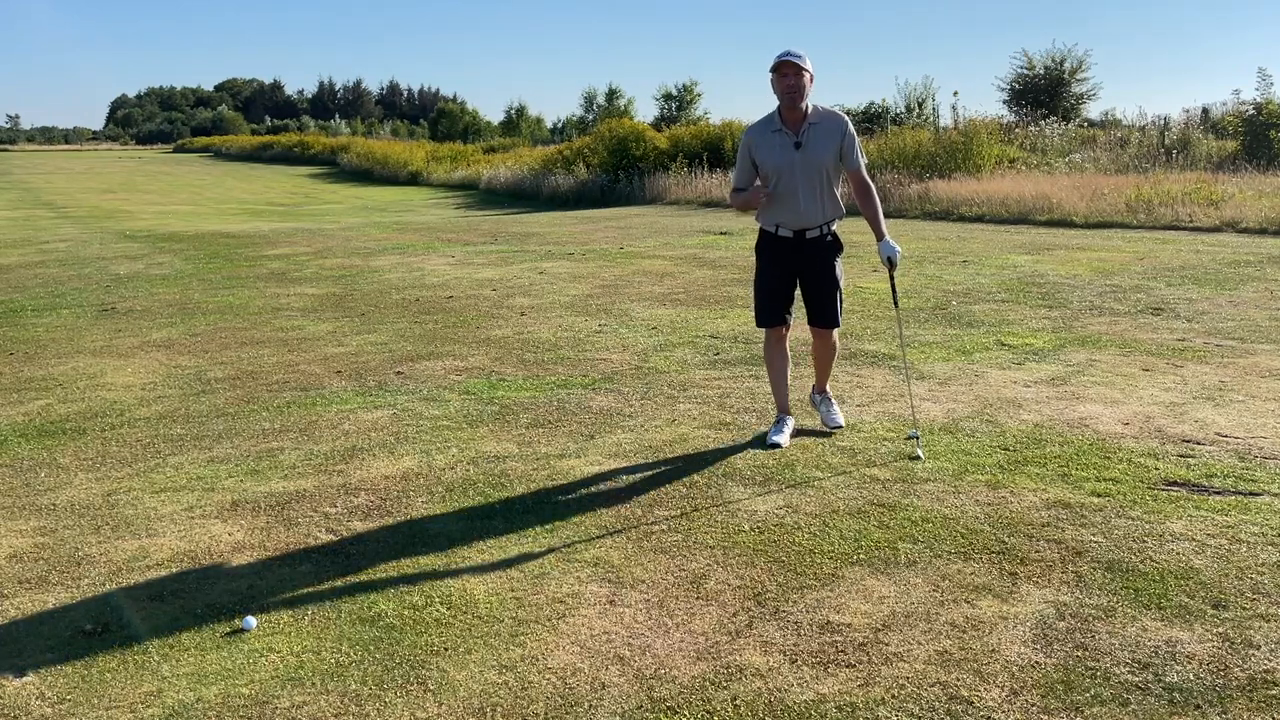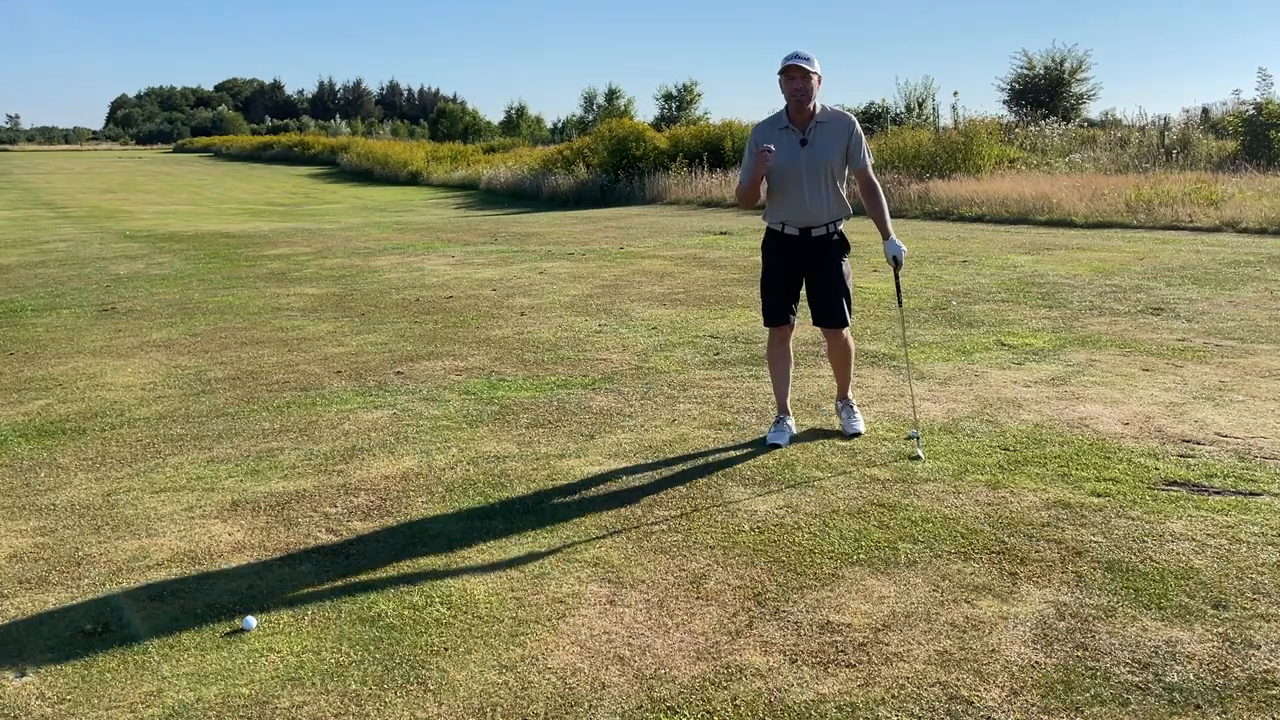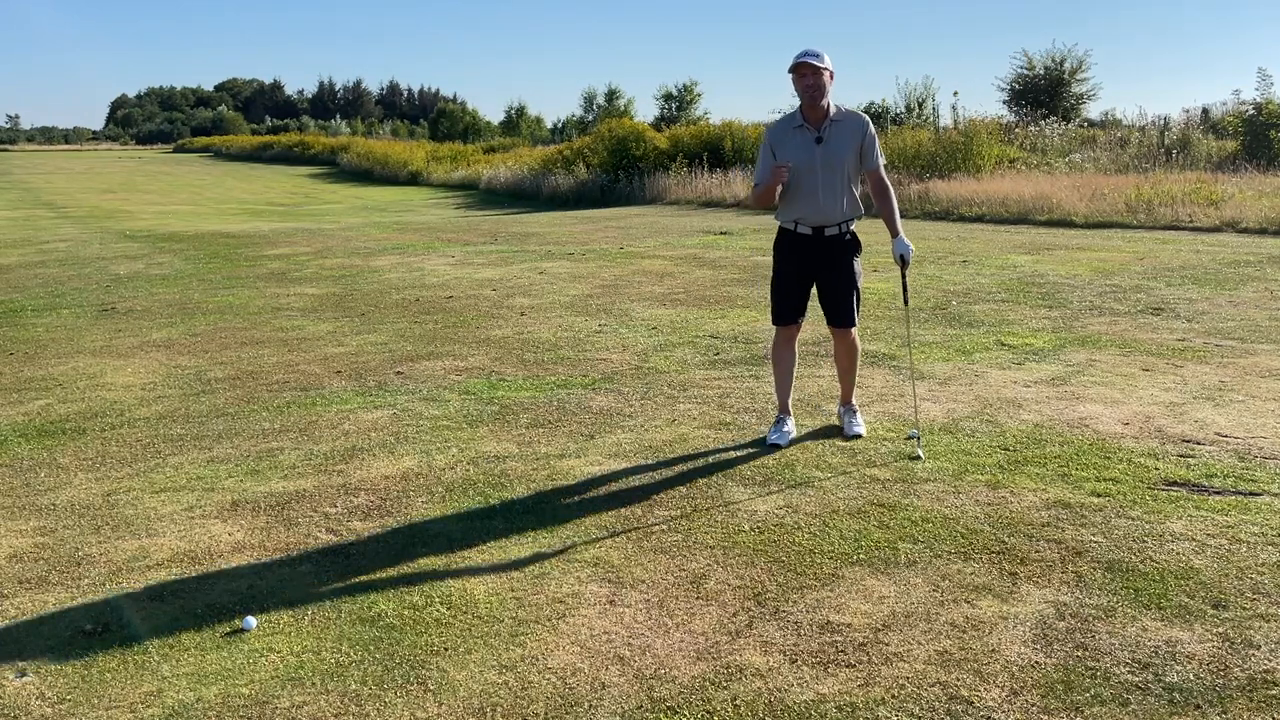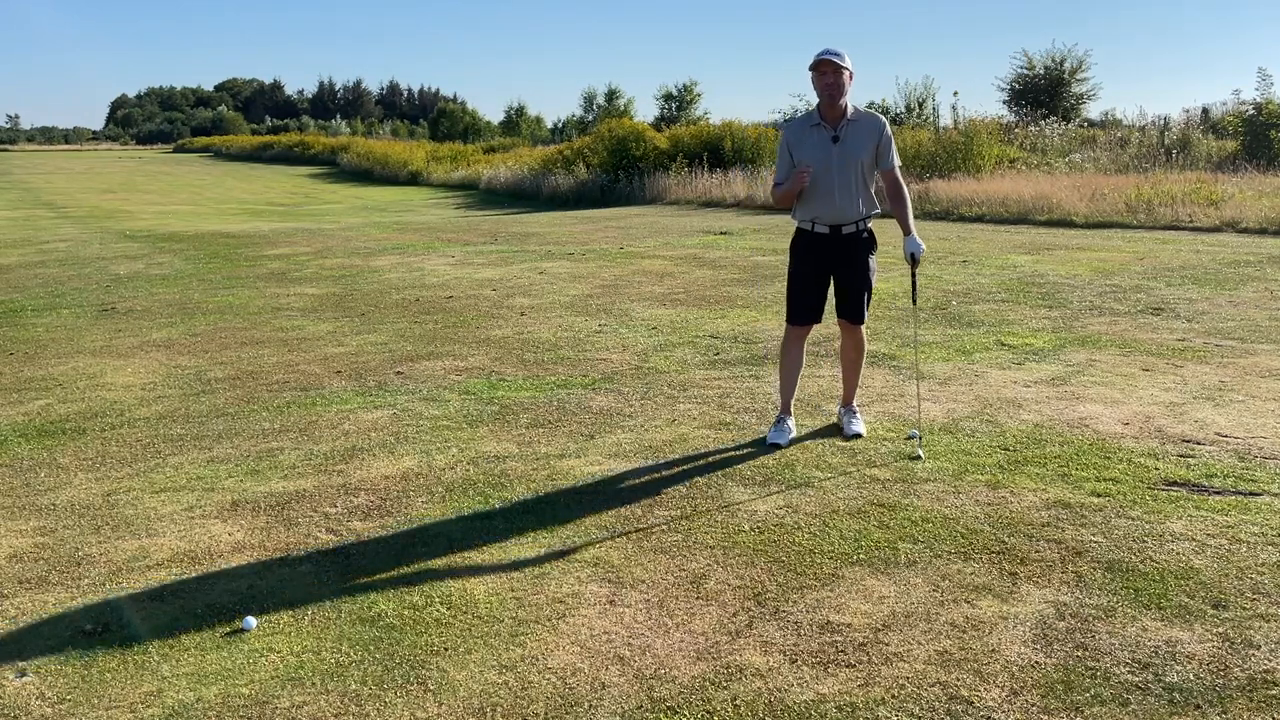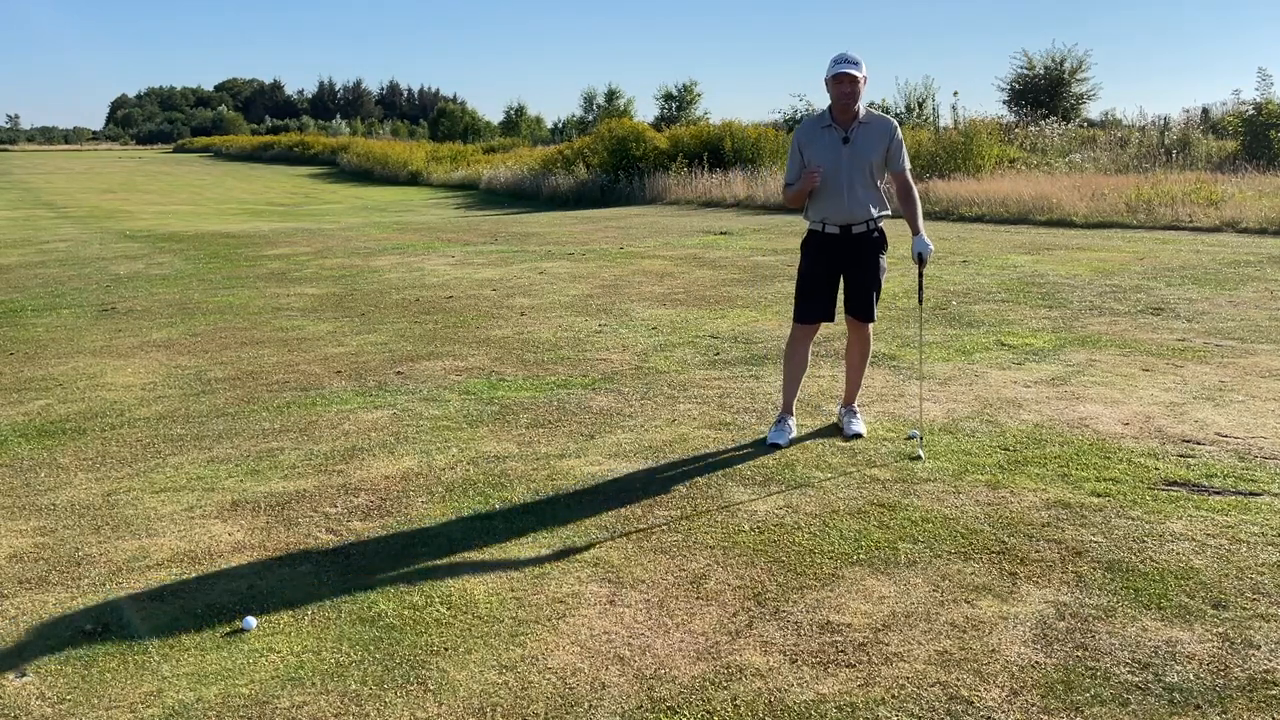
dt=0.2s
person 1, frame 1
left shoulder: (837, 126)
right shoulder: (755, 135)
left elbow: (861, 184)
right elbow: (737, 194)
left wrist: (882, 238)
right wrist: (749, 198)
left hip: (821, 242)
right hip: (775, 244)
left knee: (825, 329)
right knee: (776, 330)
left ankle: (821, 393)
right ankle: (784, 416)
person 1, frame 2
left shoulder: (844, 126)
right shoulder: (762, 133)
left elbow: (867, 183)
right elbow: (745, 200)
left wrist: (888, 237)
right wrist: (757, 173)
left hip: (827, 241)
right hip: (781, 242)
left knee: (836, 330)
right knee: (779, 330)
left ankle: (845, 401)
right ankle: (784, 416)
person 1, frame 3
left shoulder: (858, 125)
right shoulder: (776, 133)
left elbow: (879, 184)
right elbow: (760, 201)
left wrist: (897, 236)
right wrist: (773, 183)
left hip: (840, 241)
right hip: (793, 241)
left knee: (844, 330)
right knee: (786, 330)
left ankle: (848, 406)
right ankle: (784, 416)
person 1, frame 4
left shoulder: (875, 126)
right shoulder: (794, 131)
left elbow: (893, 183)
right elbow: (778, 199)
left wrist: (909, 234)
right wrist: (792, 186)
left hip: (856, 239)
right hip: (810, 240)
left knee: (853, 327)
right knee: (797, 329)
left ankle: (849, 407)
right ankle: (785, 415)
person 1, frame 5
left shoulder: (885, 128)
right shoulder: (805, 132)
left elbow: (903, 184)
right elbow: (789, 199)
left wrist: (918, 233)
right wrist: (803, 187)
left hip: (866, 239)
right hip: (821, 239)
left knee: (860, 326)
right knee: (803, 327)
left ankle: (849, 407)
right ankle: (787, 415)
